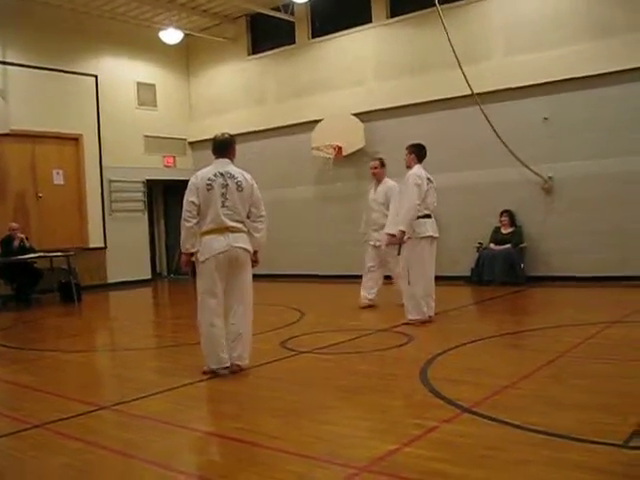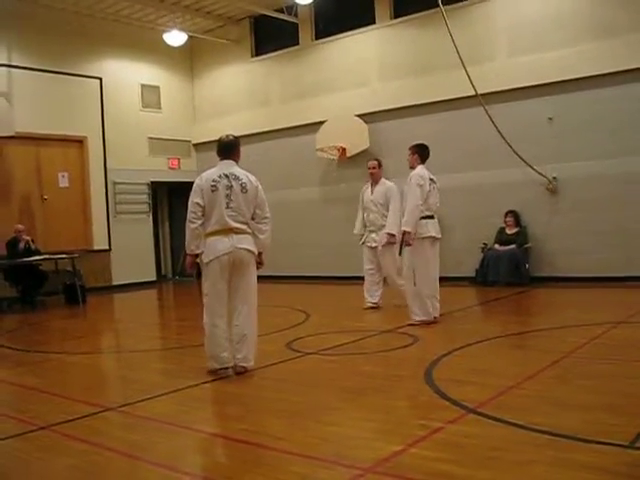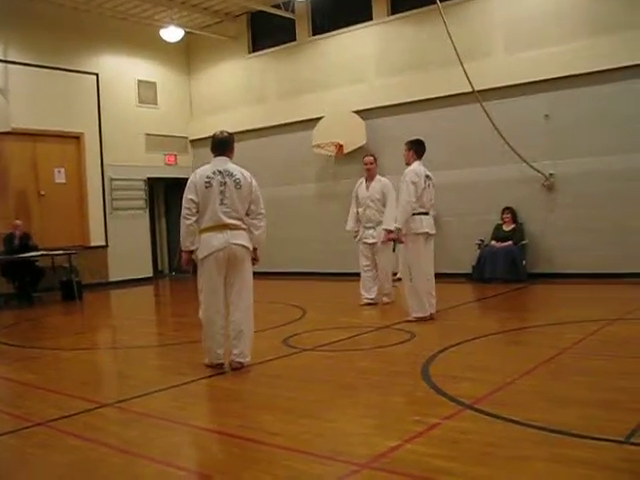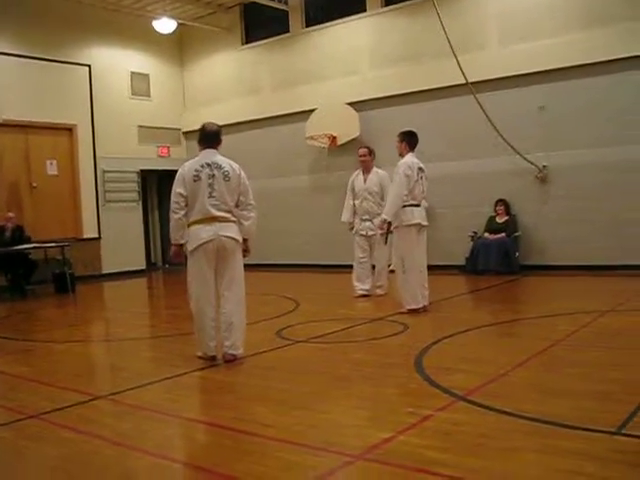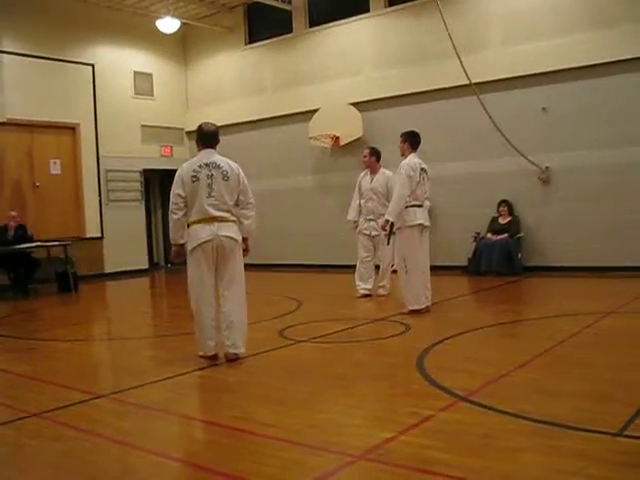
dt=0.2s
person 1, frame 1
left shoulder: (199, 178)
right shoulder: (246, 178)
left elbow: (189, 218)
right elbow: (258, 217)
left wrist: (187, 250)
right wrist: (255, 249)
left hip: (211, 245)
right hip: (239, 244)
left knee: (211, 304)
right knee: (239, 304)
left ankle: (218, 362)
right ankle: (238, 359)
person 1, frame 2
left shoulder: (204, 180)
right shoulder: (250, 180)
left elbow: (194, 219)
right elbow: (262, 219)
left wrist: (191, 251)
right wrist: (260, 251)
left hip: (215, 246)
right hip: (244, 246)
left knee: (215, 307)
right knee: (244, 305)
left ankle: (219, 361)
right ankle: (243, 361)
person 1, frame 3
left shoulder: (198, 176)
right shoulder: (245, 176)
left elbow: (189, 215)
right elbow: (257, 215)
left wrist: (187, 248)
right wrist: (255, 246)
left hip: (210, 243)
right hip: (239, 241)
left knee: (212, 303)
right knee: (240, 301)
left ankle: (216, 357)
right ankle: (240, 357)
person 1, frame 4
left shoulder: (187, 169)
right shoulder: (234, 168)
left elbow: (177, 209)
right elbow: (247, 206)
left wrist: (177, 242)
right wrist: (246, 238)
left hip: (200, 235)
right hip: (229, 233)
left knee: (203, 296)
right knee: (232, 293)
left ankle: (208, 349)
right ankle: (232, 348)
person 1, frame 5
left shoulder: (185, 170)
right shoulder: (232, 167)
left elbow: (177, 210)
right elbow: (247, 205)
left wrist: (177, 242)
right wrist: (246, 236)
left hip: (199, 235)
right hip: (229, 233)
left knee: (203, 295)
right knee: (232, 292)
left ankle: (209, 348)
right ankle: (233, 347)
person 2, frame 1
left shoulder: (413, 175)
right shoulder: (427, 177)
left elbow: (410, 205)
left wrist: (401, 229)
left hip: (417, 227)
right hip: (428, 225)
left knee: (411, 272)
right knee: (425, 272)
left ankle: (417, 314)
right ankle: (427, 312)
person 2, frame 2
left shoulder: (416, 175)
right shoulder: (431, 178)
left elbow: (414, 205)
left wrist: (407, 230)
left hip: (420, 228)
right hip: (431, 226)
left knee: (416, 273)
right knee: (430, 273)
left ankle: (423, 315)
right ankle: (432, 312)
person 2, frame 3
left shoulder: (411, 172)
right shoulder: (426, 174)
left elbow: (406, 202)
left wrist: (399, 227)
left hip: (414, 224)
right hip: (426, 223)
left knee: (413, 270)
right knee: (425, 269)
left ankle: (420, 311)
right ankle: (429, 309)
person 2, frame 4
left shoulder: (404, 164)
right shoulder: (419, 166)
left elbow: (398, 194)
left wrist: (386, 217)
left hip: (406, 216)
right hip: (419, 214)
left knee: (406, 262)
right knee: (418, 261)
left ankle: (413, 303)
right ankle: (421, 300)
person 2, frame 5
left shoulder: (406, 165)
right shoulder: (422, 166)
left elbow: (400, 195)
left wrist: (389, 218)
left hip: (408, 217)
right hip: (421, 215)
left knee: (409, 262)
right knee: (421, 261)
left ankle: (416, 303)
right ankle: (424, 301)
person 3, frame 1
left shoulder: (391, 186)
right shoulder: (372, 188)
right wrist: (367, 231)
left hip: (387, 234)
right hip: (374, 234)
left knee: (397, 267)
right knee: (371, 267)
right ankle: (368, 298)
person 3, frame 2
left shoulder: (389, 187)
right shoulder: (365, 189)
left elbow: (394, 212)
right elbow: (361, 212)
left wrist: (391, 233)
right wrist: (360, 232)
left hip: (384, 234)
right hip: (369, 235)
left knee: (390, 269)
right knee: (370, 270)
right ankle: (372, 300)
person 3, frame 3
left shoulder: (385, 183)
right shoulder: (359, 185)
left elbow: (391, 207)
right elbow: (354, 208)
left wrist: (389, 229)
right wrist: (354, 229)
left hip: (381, 230)
right hip: (364, 231)
left knee: (384, 267)
right knee: (366, 266)
left ankle: (386, 295)
right ankle: (369, 296)
person 3, frame 4
left shoulder: (381, 176)
right shoulder: (354, 177)
right elbow: (350, 199)
right wrist: (349, 220)
left hip: (377, 223)
right hip: (360, 223)
left knee: (380, 259)
right knee: (361, 258)
left ankle: (380, 287)
right ankle: (362, 288)
person 3, frame 5
left shoulder: (388, 176)
right shoulder: (362, 177)
right elbow: (356, 198)
right wrist: (354, 219)
left hip: (382, 223)
right hip: (365, 223)
left knee: (384, 258)
right knee: (364, 257)
left ankle: (383, 287)
right ankle: (364, 288)
